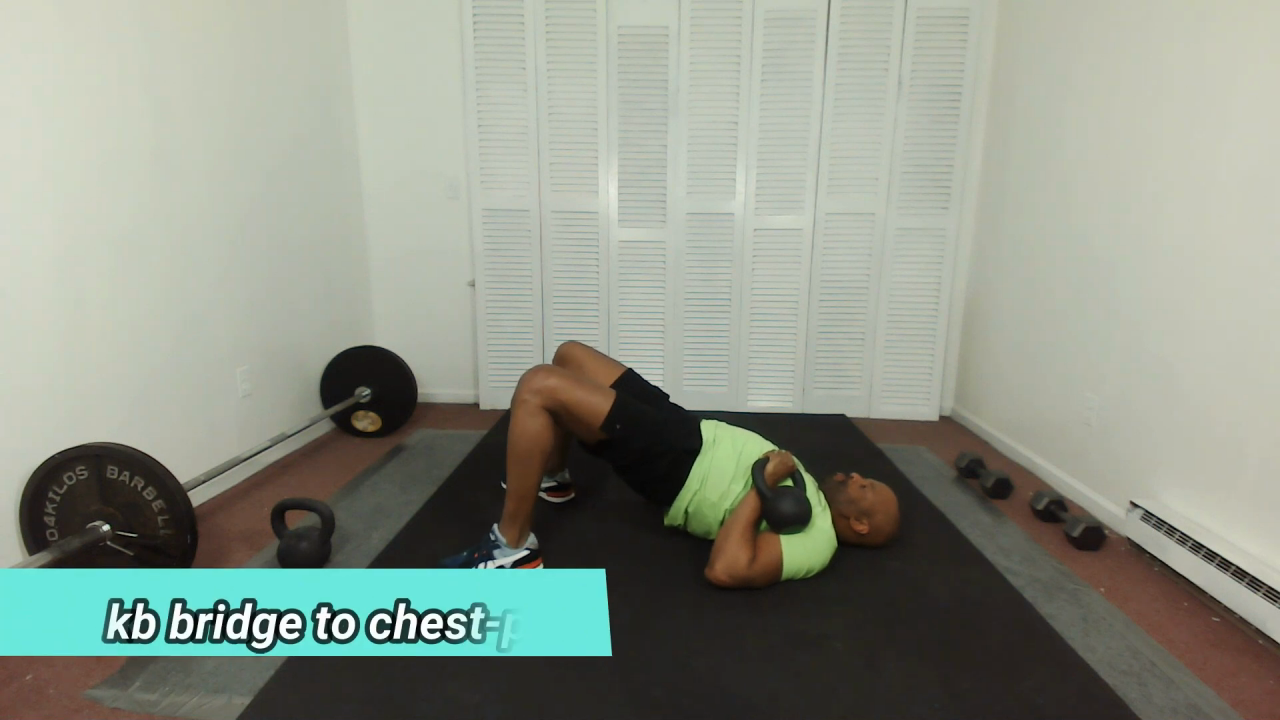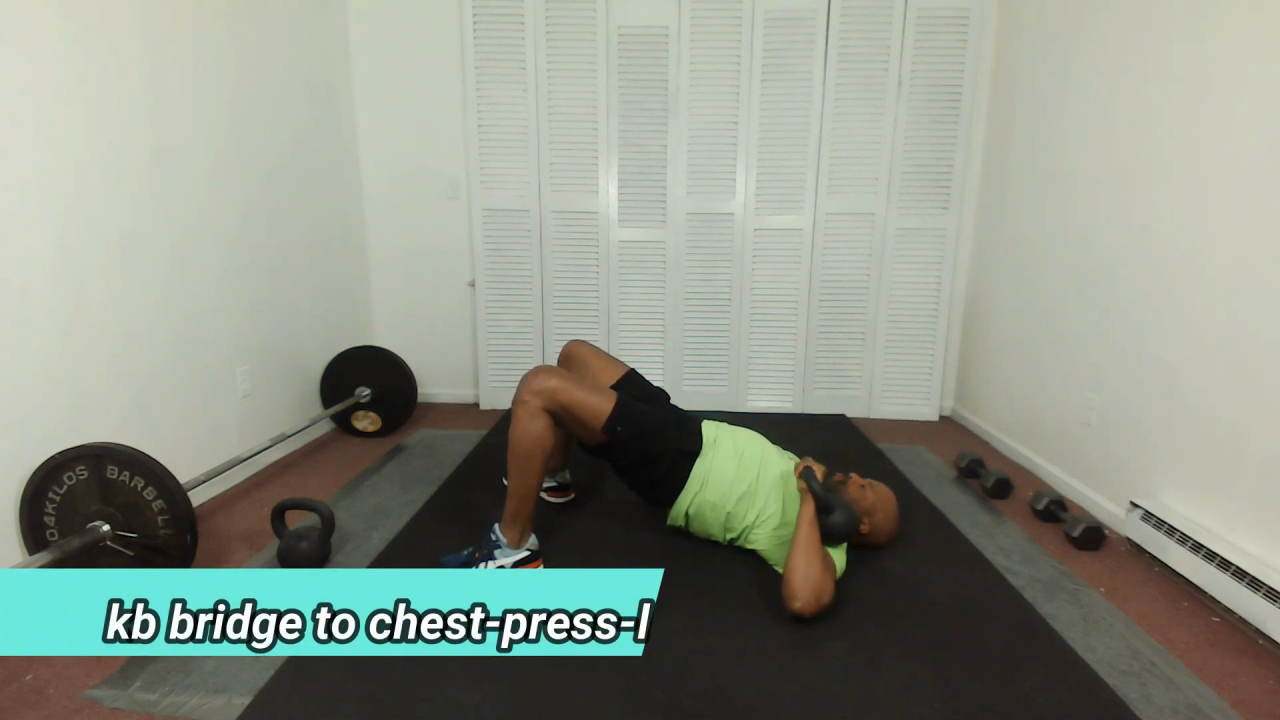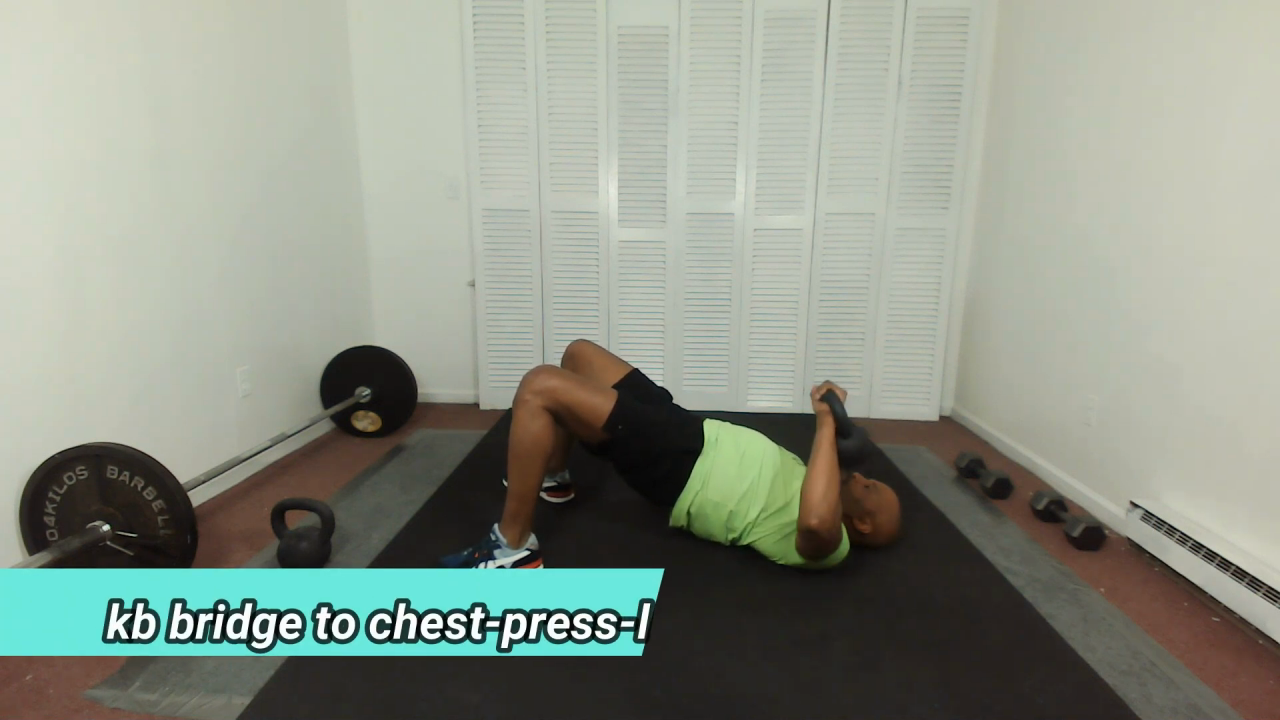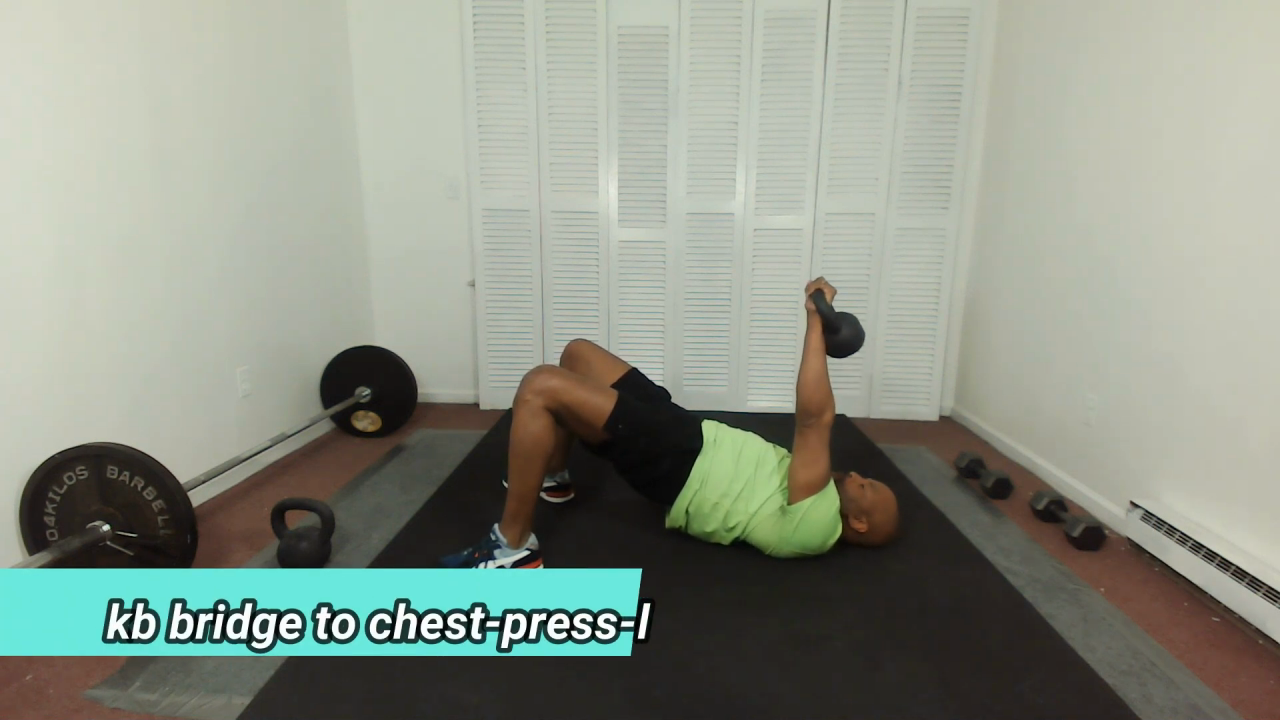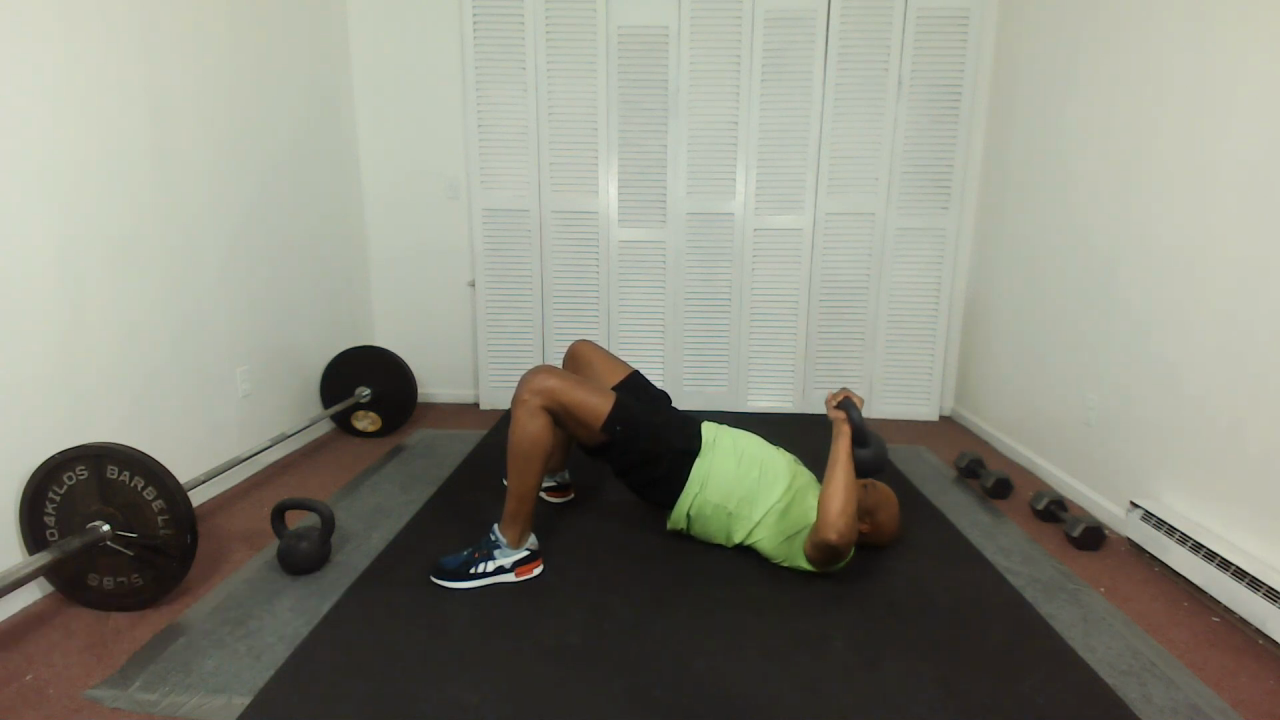
dt=1s
person 1, frame 1
left shoulder: (815, 540)
right shoulder: (811, 493)
left elbow: (723, 569)
left wrist: (762, 484)
left hip: (673, 466)
right hip: (687, 432)
left knee: (538, 386)
right knee: (569, 355)
left ankle: (512, 547)
right ankle: (552, 477)
person 1, frame 2
left shoulder: (827, 544)
right shoulder: (819, 505)
left elbow: (803, 600)
left wrist: (808, 499)
left hip: (674, 466)
right hip: (689, 434)
left knee: (539, 388)
right knee: (575, 354)
left ankle: (513, 546)
right ankle: (553, 477)
person 1, frame 3
left shoulder: (829, 538)
right shoulder: (813, 482)
left elbow: (816, 516)
left wrist: (827, 422)
left hip: (677, 466)
right hip: (691, 432)
left knee: (539, 388)
right knee: (579, 352)
left ankle: (513, 545)
right ankle: (552, 477)
person 1, frame 4
left shoulder: (818, 523)
right shoulder: (823, 509)
left elbow: (814, 417)
left wrist: (815, 320)
left hip: (675, 466)
right hip: (687, 434)
left knee: (540, 388)
right knee: (578, 353)
left ankle: (513, 546)
right ankle: (552, 477)
person 1, frame 5
left shoulder: (826, 549)
right shoulder: (816, 495)
left elbow: (835, 531)
left wrist: (843, 430)
left hip: (676, 469)
right hip: (690, 437)
left knee: (539, 388)
right knee: (580, 355)
left ankle: (512, 547)
right ankle: (552, 477)
